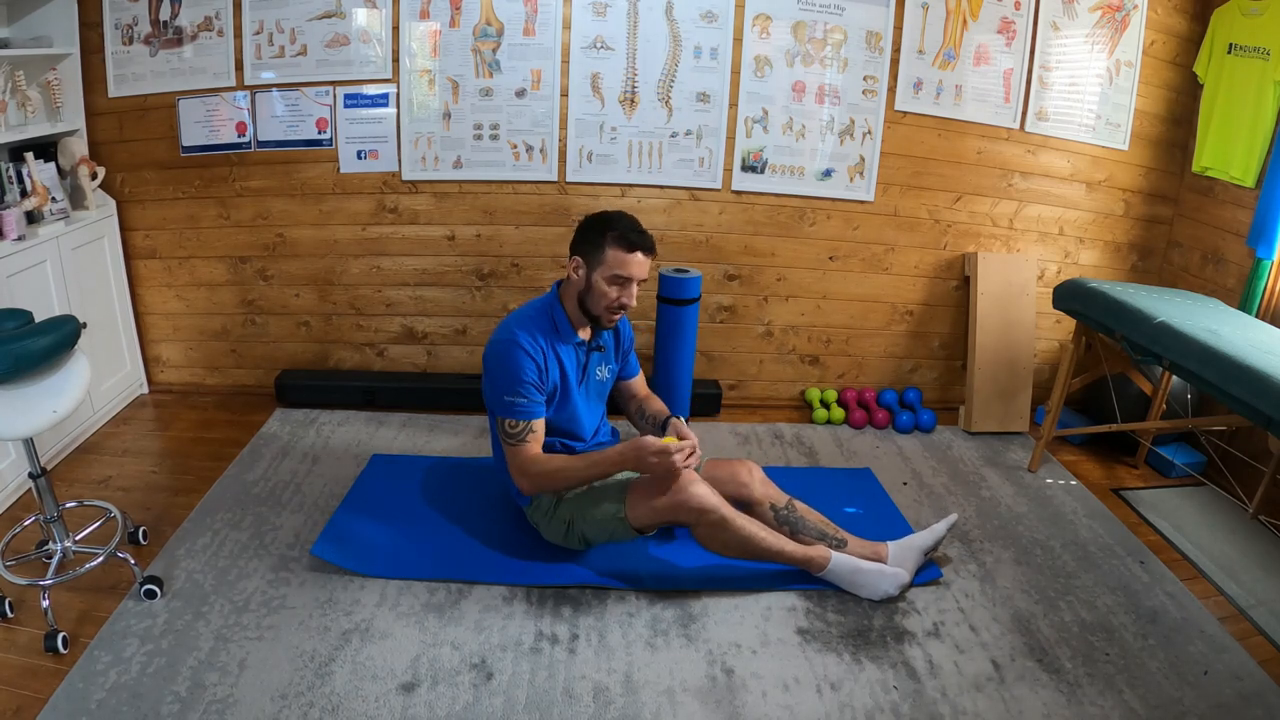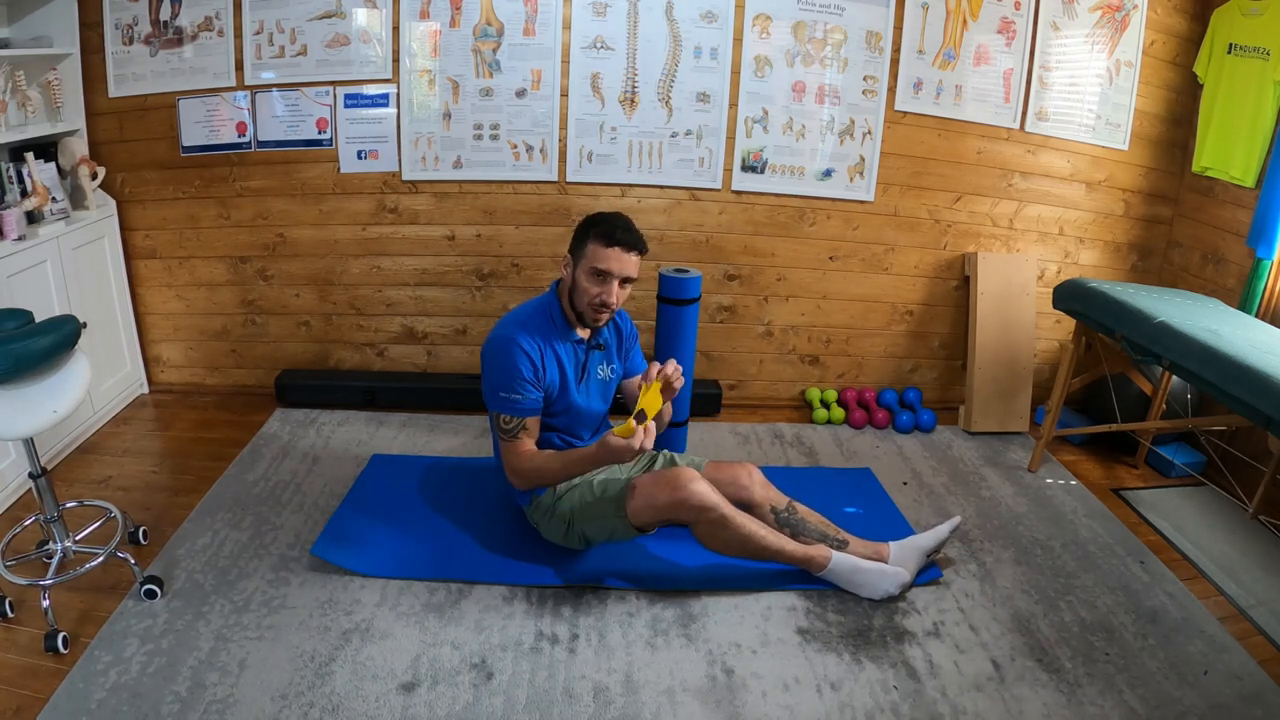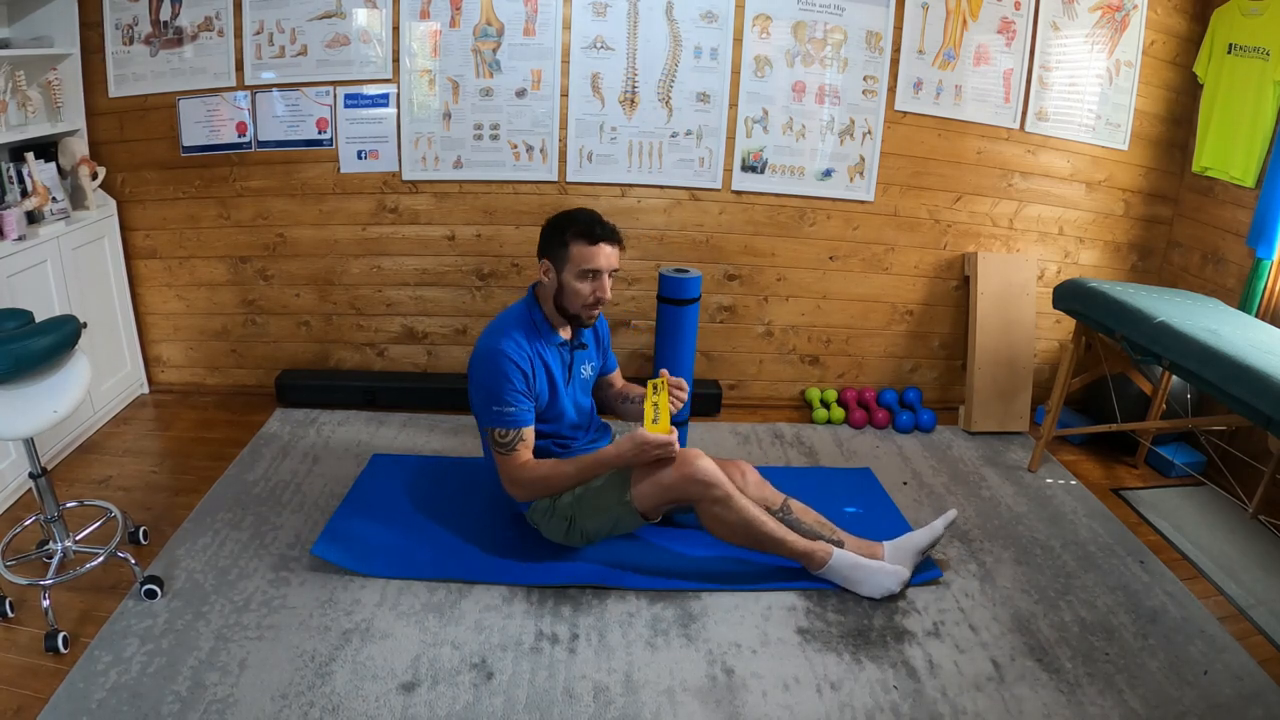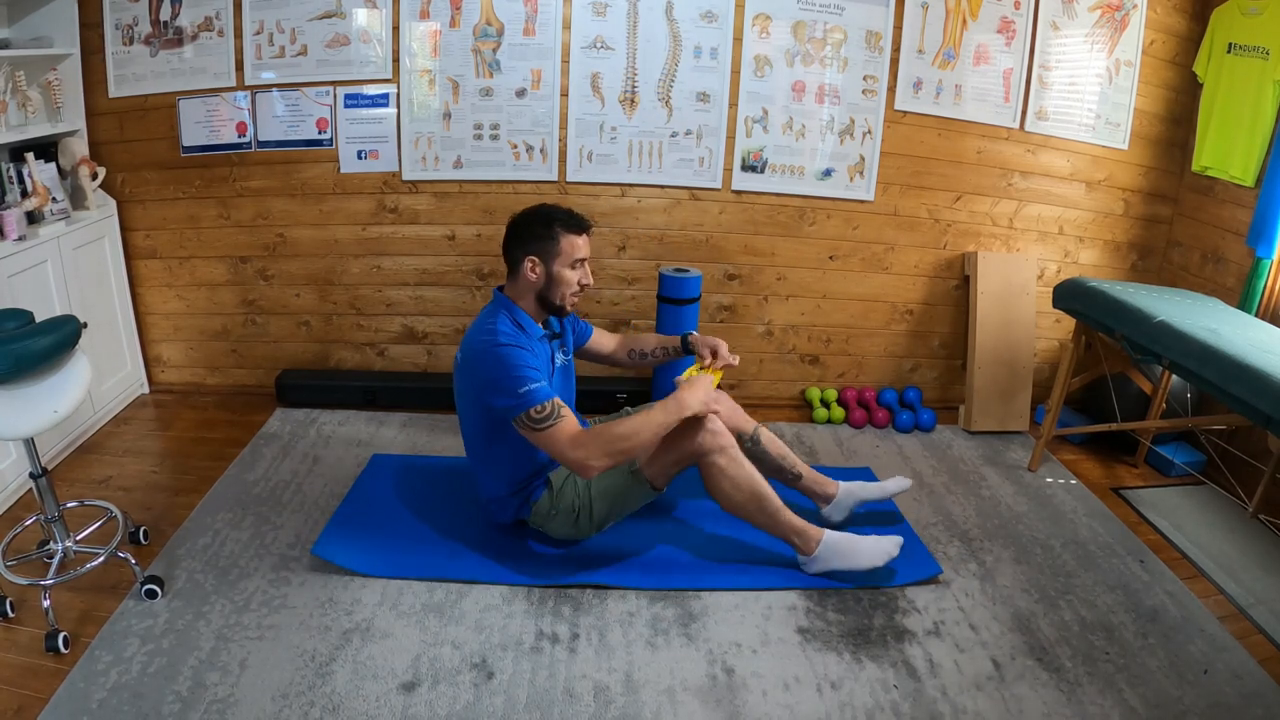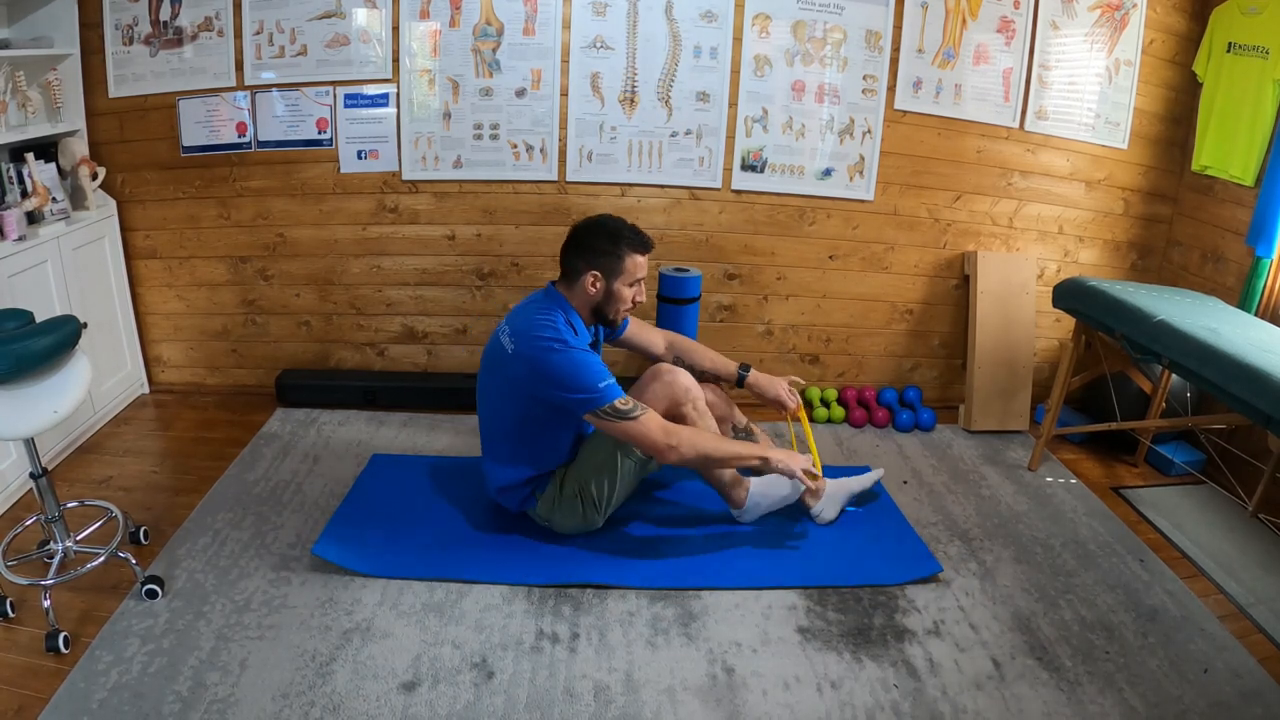
dt=0.5s
person 1, frame 1
left shoulder: (612, 324)
right shoulder: (520, 345)
left elbow: (637, 397)
right elbow: (528, 473)
left wrist: (670, 426)
right wrist: (628, 457)
left hip: (606, 462)
right hip: (556, 497)
left knee: (745, 477)
right knee: (685, 491)
left ankle: (878, 554)
right ankle: (824, 563)
person 1, frame 2
left shoulder: (616, 324)
right shoulder: (517, 343)
right elbow: (519, 470)
left wrist: (662, 390)
right wrist: (601, 454)
left hip: (608, 459)
right hip: (556, 492)
left knee: (744, 480)
right knee: (687, 489)
left ankle: (879, 554)
right ankle: (824, 563)
person 1, frame 3
left shoulder: (589, 321)
right shoulder: (505, 353)
right elbow: (518, 480)
right wrist: (619, 455)
left hip: (600, 452)
right hip: (556, 497)
left knee: (740, 476)
right knee: (692, 468)
left ankle: (875, 553)
right ankle: (821, 558)
person 1, frame 4
left shoulder: (545, 314)
right shoulder: (503, 348)
left elbow: (620, 346)
right elbow: (584, 454)
left wrist: (689, 344)
right wrist: (679, 405)
left hip: (563, 458)
right hip: (545, 498)
left knee: (712, 407)
right knee: (703, 429)
left ankle: (830, 493)
right ankle: (811, 543)
person 1, frame 5
left shoulder: (565, 306)
right shoulder: (556, 347)
left elbow: (665, 343)
right elbow: (666, 444)
left wrist: (749, 377)
right wrist: (767, 454)
left hip: (567, 454)
right hip: (553, 494)
left knee: (707, 392)
right knee: (672, 382)
left ankle: (815, 491)
right ankle: (740, 496)
